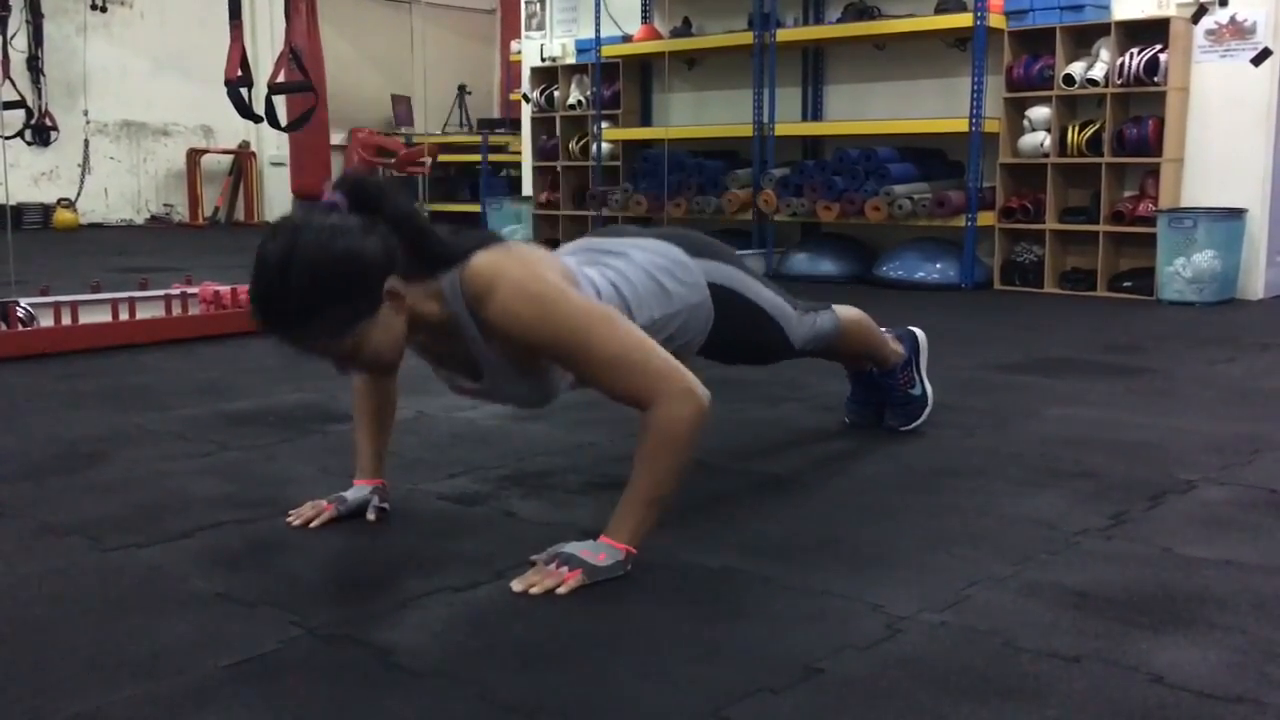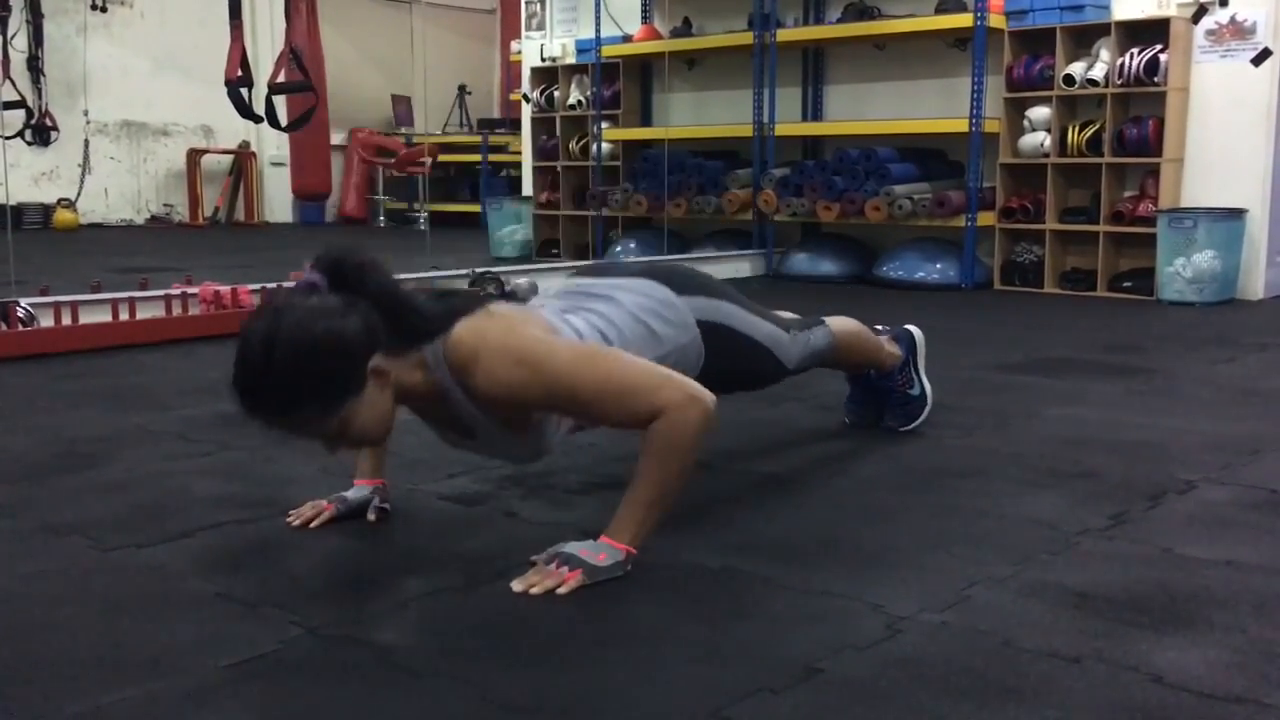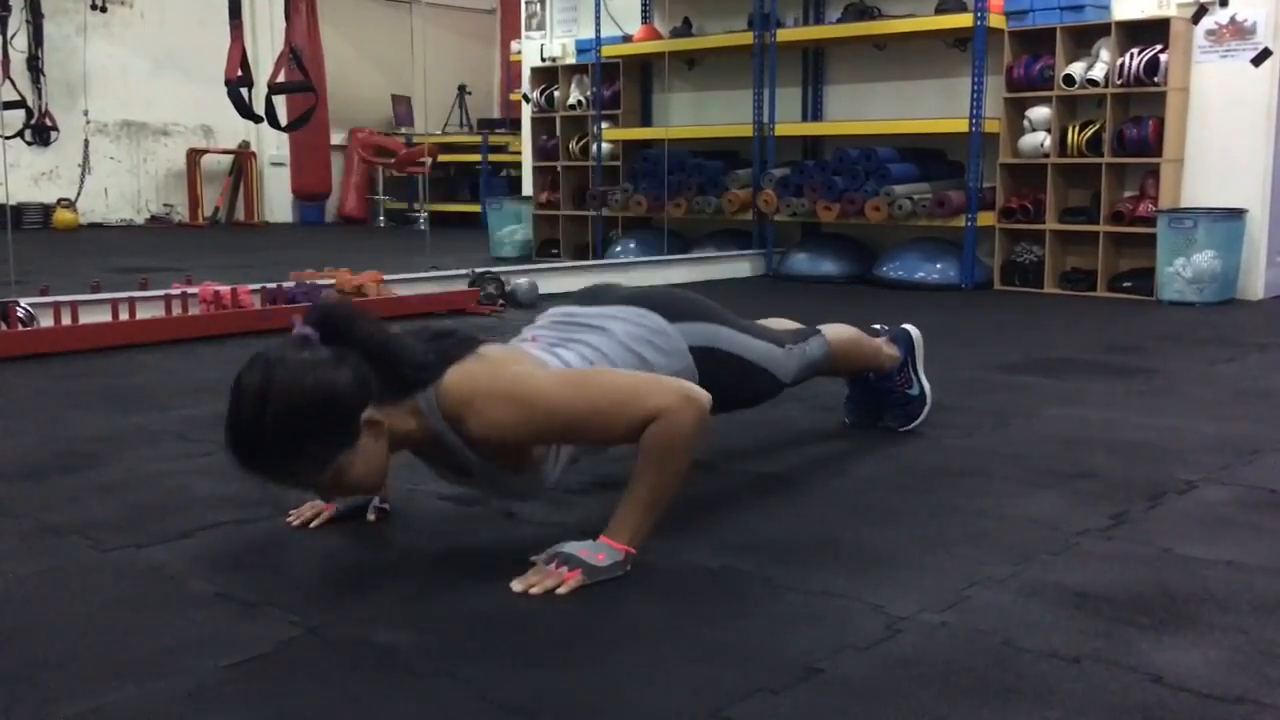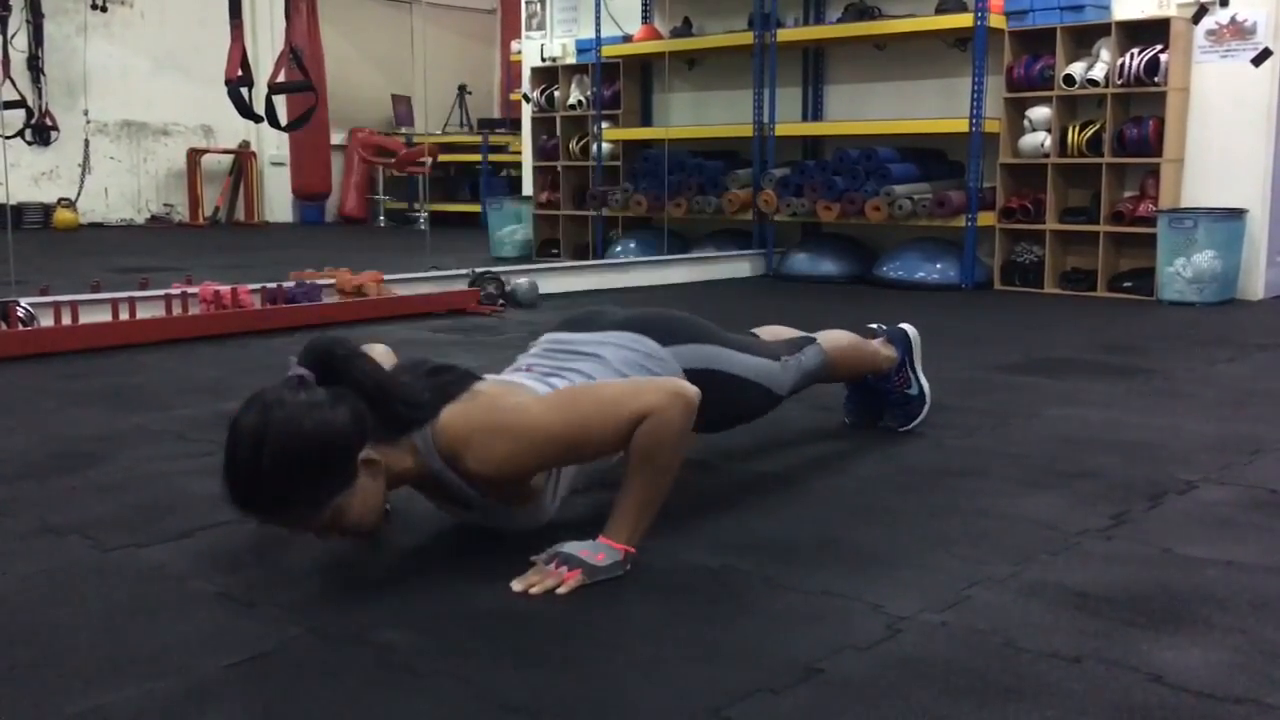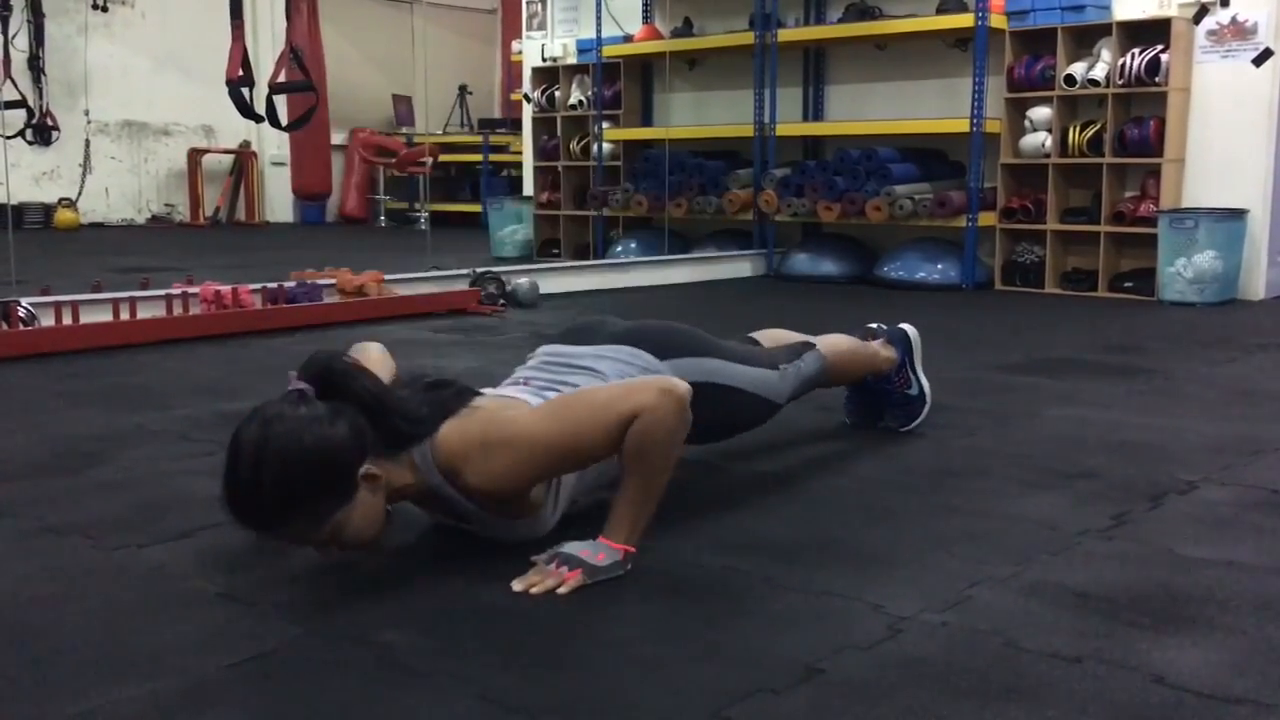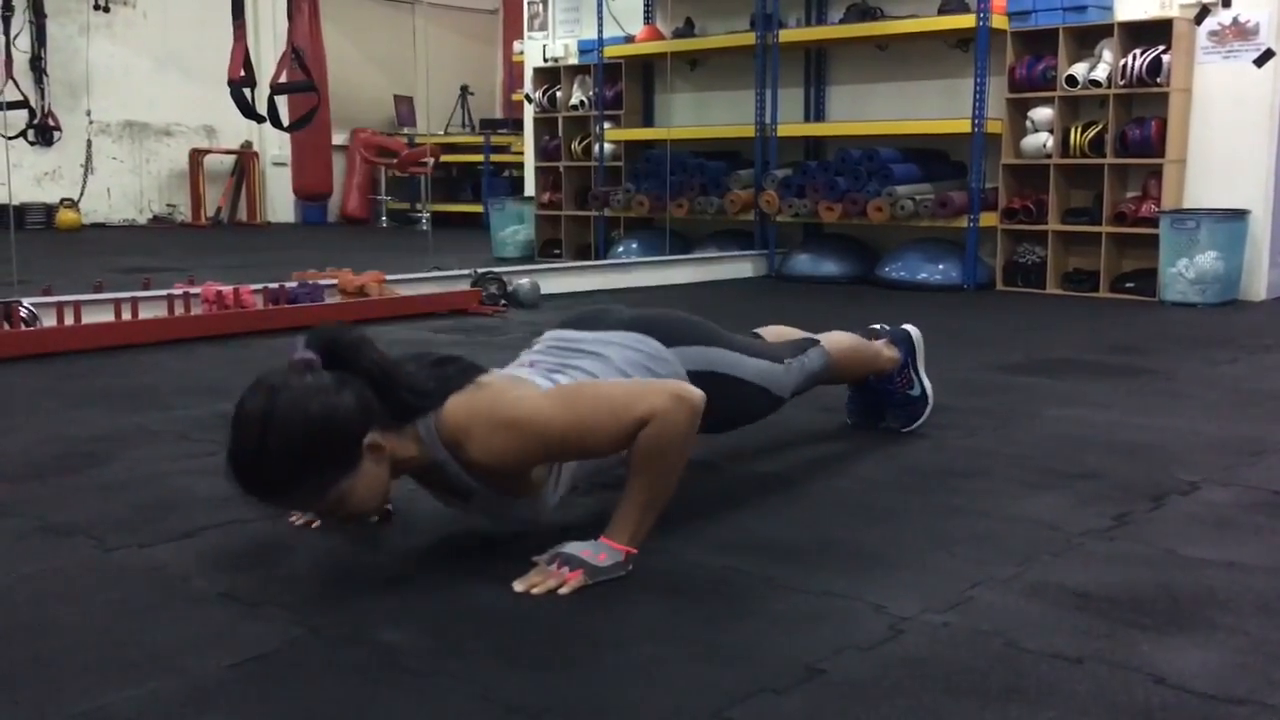
dt=0.1s
person 1, frame 1
left shoulder: (508, 297)
right shoulder: (389, 289)
left elbow: (683, 399)
right elbow: (380, 373)
left wrist: (615, 543)
right wrist: (368, 479)
left hip: (686, 285)
right hip: (607, 265)
left knee: (801, 334)
right knee: (792, 339)
left ankle: (896, 354)
right ankle: (871, 380)
person 1, frame 2
left shoulder: (493, 358)
right shoulder: (376, 342)
left elbow: (689, 406)
left wrist: (614, 546)
right wrist: (367, 481)
left hip: (678, 323)
right hip: (594, 303)
left knee: (800, 351)
right knee: (781, 334)
left ankle: (892, 350)
right ankle: (874, 339)
person 1, frame 3
left shoulder: (483, 407)
right shoulder: (375, 378)
left elbow: (688, 404)
left wrist: (616, 544)
right wrist: (364, 486)
left hip: (669, 346)
right hip: (584, 328)
left knee: (788, 359)
right knee: (768, 346)
left ankle: (890, 352)
right ankle: (881, 345)
person 1, frame 4
left shoulder: (480, 439)
right shoulder: (368, 408)
left elbow: (676, 402)
right elbow: (375, 353)
left wrist: (614, 544)
right wrist: (353, 505)
left hip: (666, 364)
right hip: (578, 347)
left knee: (787, 369)
right knee: (763, 352)
left ankle: (888, 353)
right ankle: (867, 337)
person 1, frame 5
left shoulder: (475, 455)
right shoulder: (365, 421)
left elbow: (668, 402)
right elbow: (371, 351)
left wrist: (613, 545)
right wrist: (349, 512)
left hip: (662, 375)
right hip: (581, 361)
left knee: (786, 377)
right knee: (758, 353)
left ankle: (887, 352)
right ankle: (865, 339)
person 1, frame 6
left shoulder: (481, 433)
right shoulder: (370, 396)
left elbow: (680, 404)
left wrist: (617, 545)
right wrist: (360, 499)
left hip: (666, 364)
right hip: (583, 348)
left knee: (788, 373)
right knee: (762, 349)
left ankle: (890, 352)
right ankle: (874, 348)
